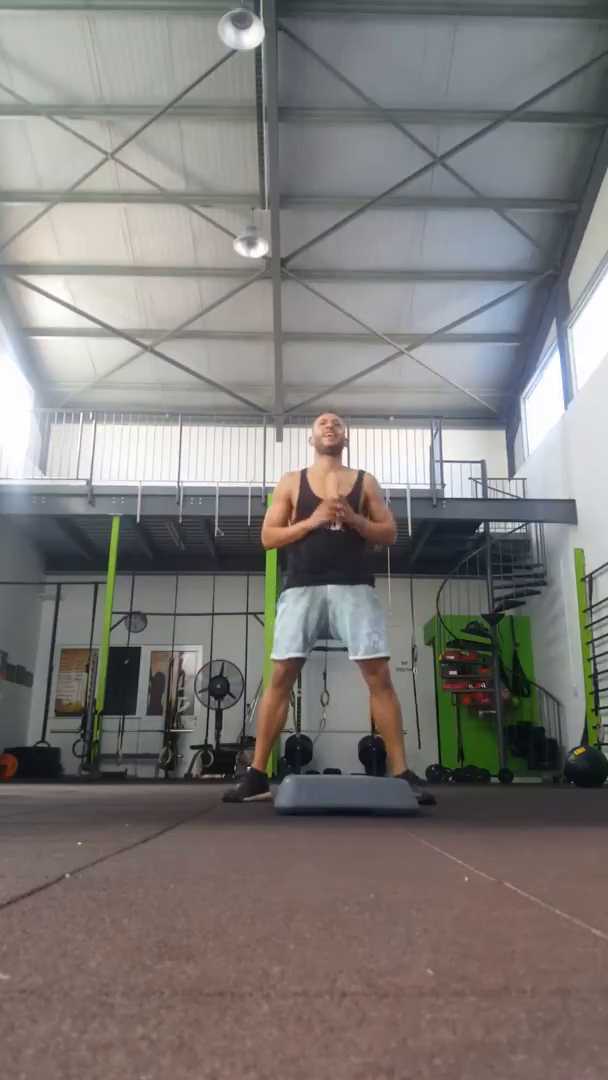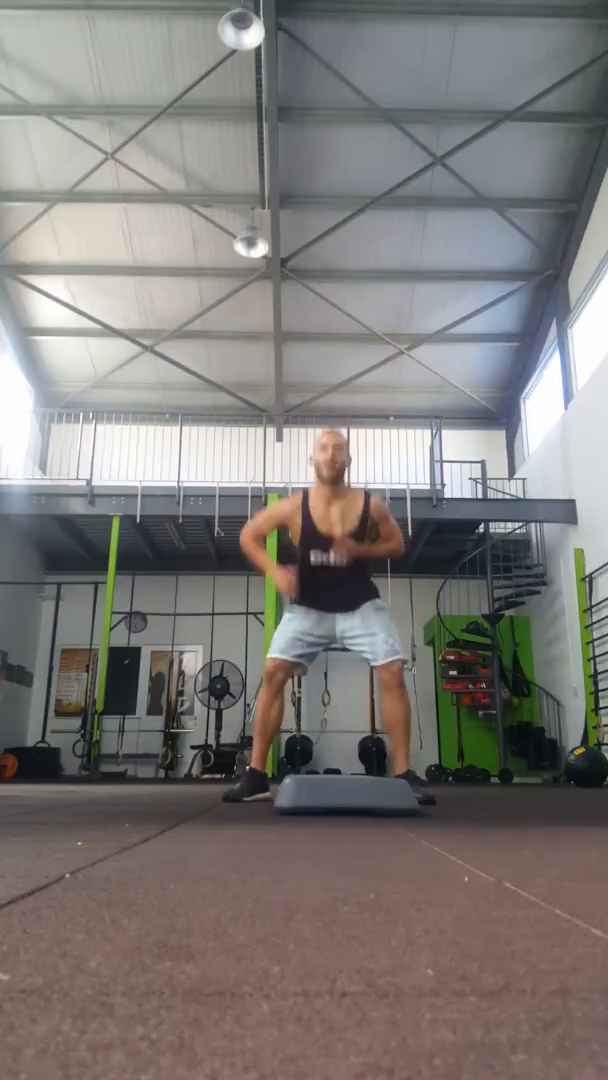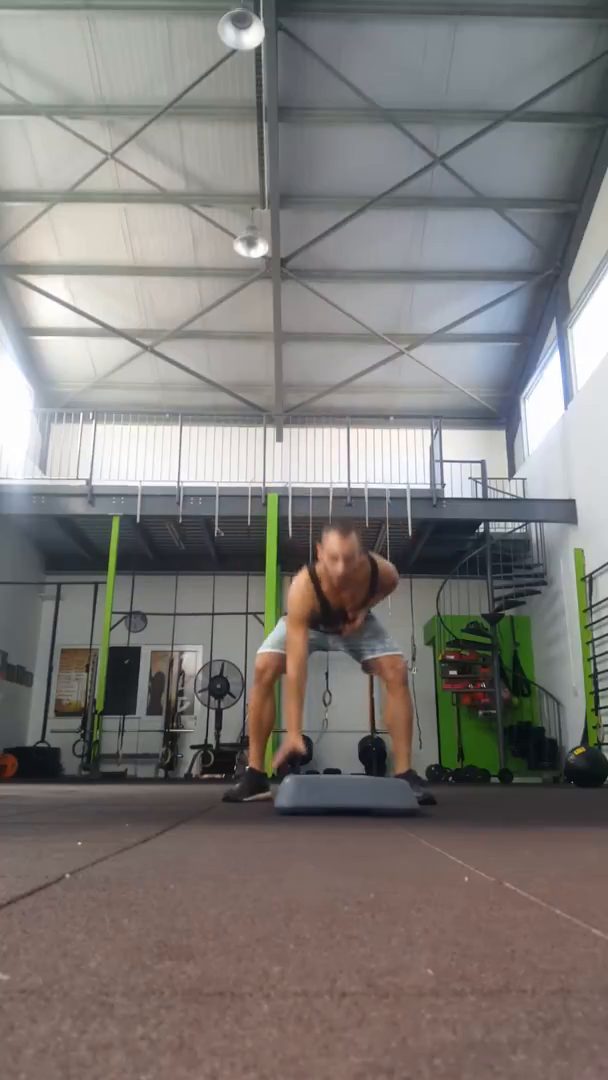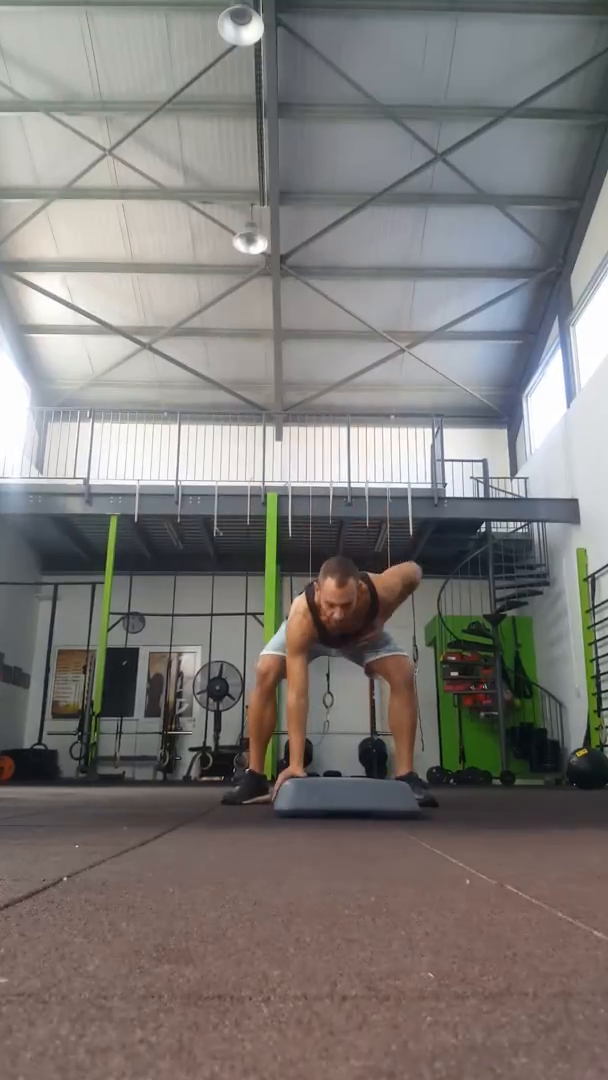
dt=0.3s
person 1, frame 1
left shoulder: (365, 482)
right shoulder: (292, 483)
left elbow: (389, 533)
right elbow: (267, 536)
left wrist: (354, 519)
right wrist: (309, 522)
left hip: (353, 588)
right hip: (302, 589)
left knee: (378, 677)
right knee: (281, 676)
left ankle: (402, 774)
right ankle: (256, 775)
person 1, frame 2
left shoulder: (370, 505)
right shoulder: (293, 507)
left elbow: (397, 545)
right elbow: (249, 536)
left wrist: (360, 550)
right wrist: (274, 571)
left hip: (360, 606)
right hip: (308, 608)
left knee: (393, 676)
right knee: (273, 675)
left ankle: (404, 773)
right ankle: (256, 774)
person 1, frame 3
left shoulder: (379, 570)
right shoulder: (303, 587)
right elbow: (296, 666)
left wrist: (365, 607)
right wrist: (294, 731)
left hip: (356, 623)
right hip: (307, 625)
left knee: (396, 674)
right knee: (264, 670)
left ankle: (405, 773)
right ankle: (255, 774)
person 1, frame 4
left shoulder: (381, 590)
right shoulder: (301, 616)
left elbow: (414, 571)
right elbow: (297, 694)
left wrist: (381, 620)
right wrist: (296, 762)
left hip: (361, 634)
right hip: (310, 635)
left knee: (403, 676)
right knee: (266, 674)
left ankle: (406, 776)
right ankle: (254, 777)
